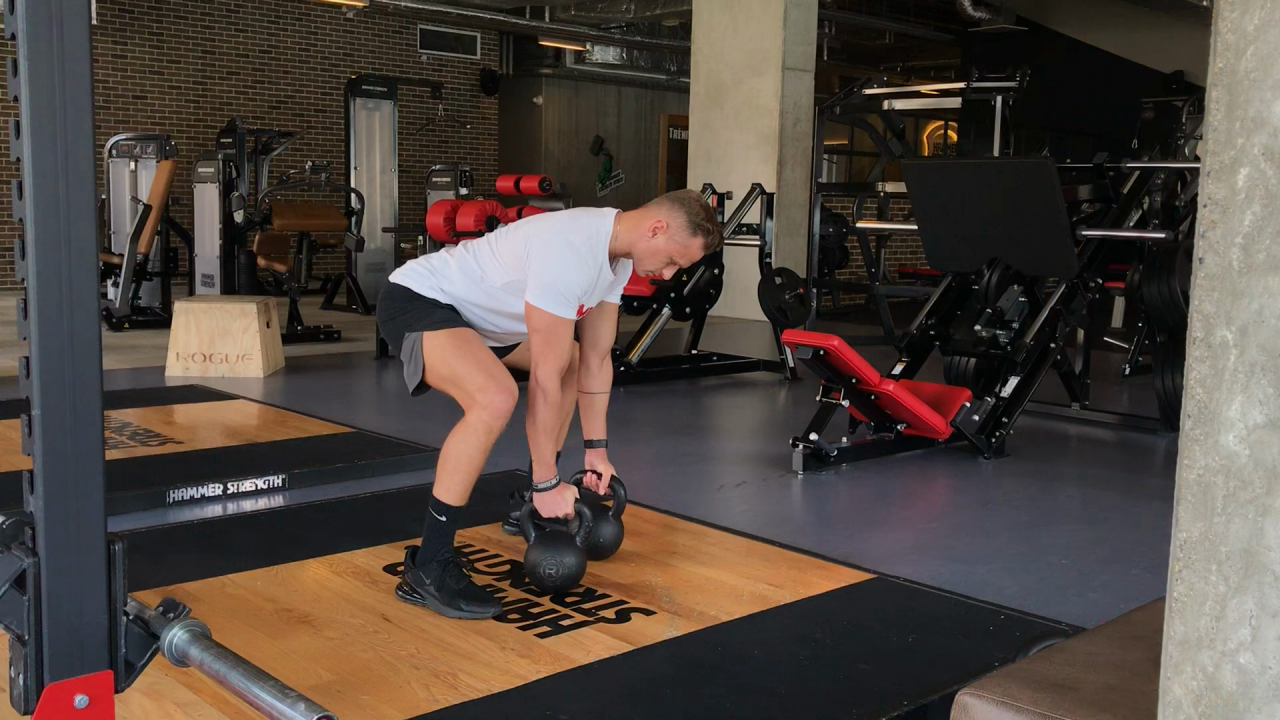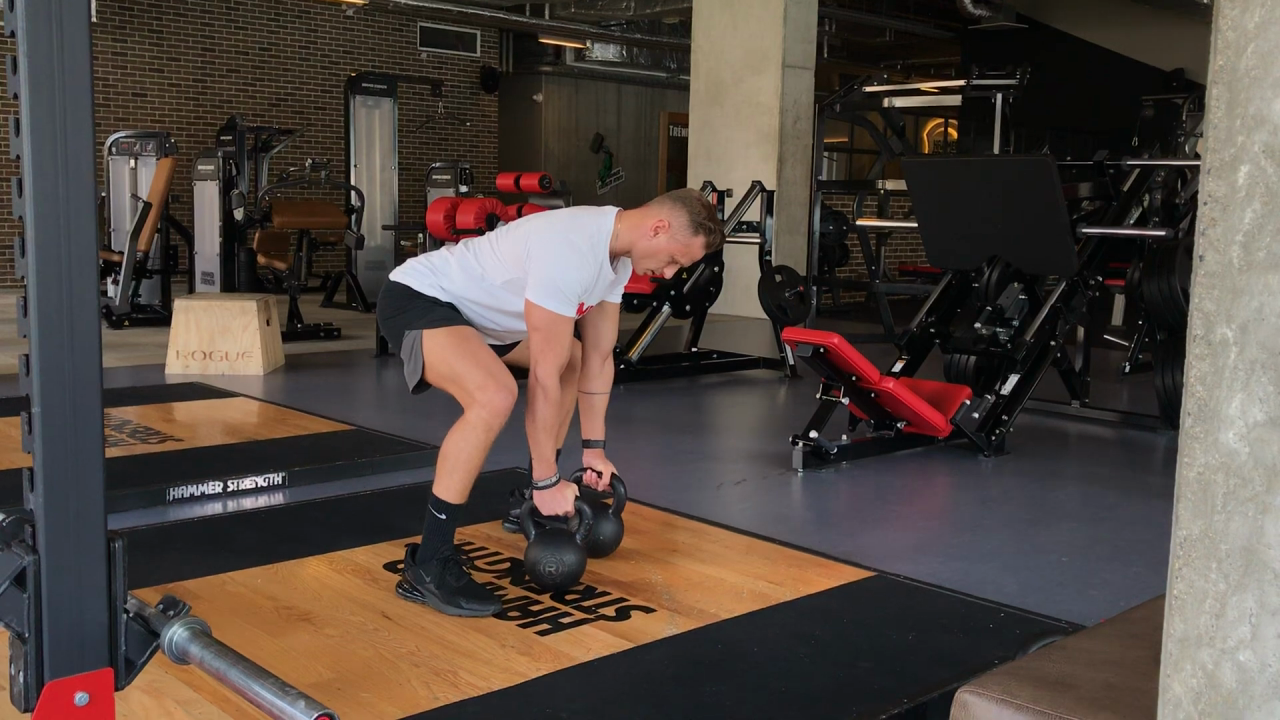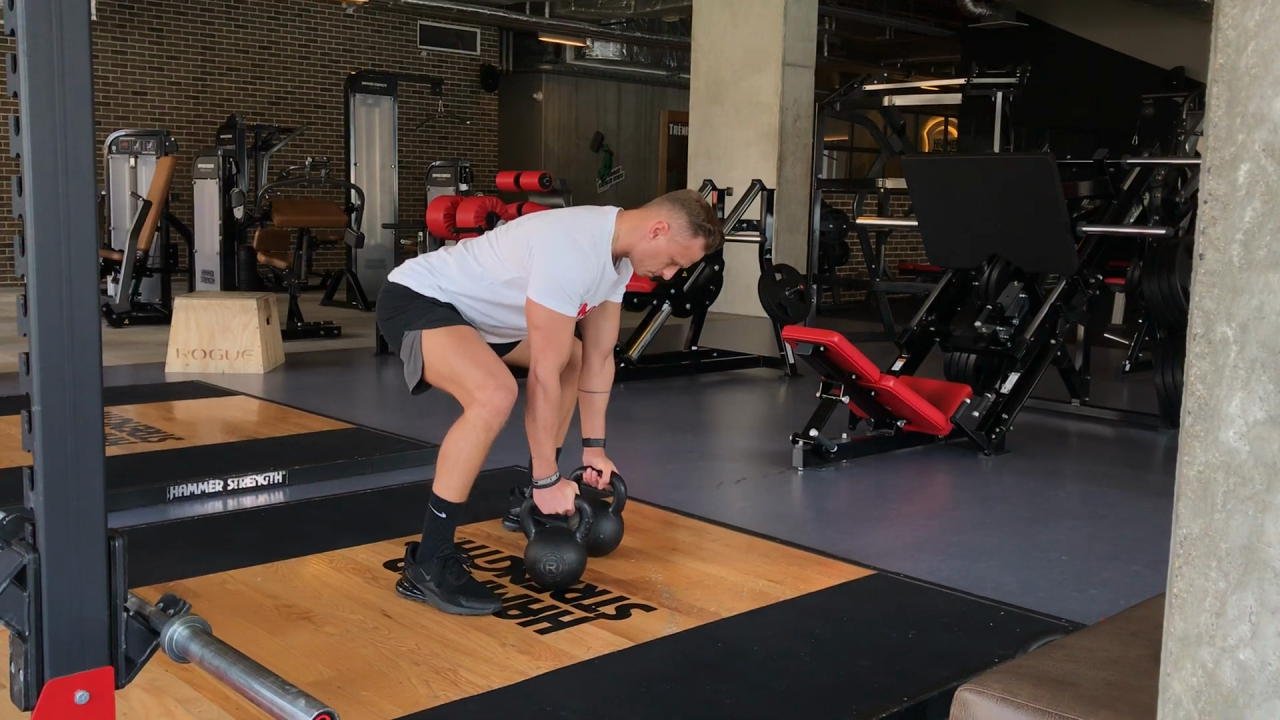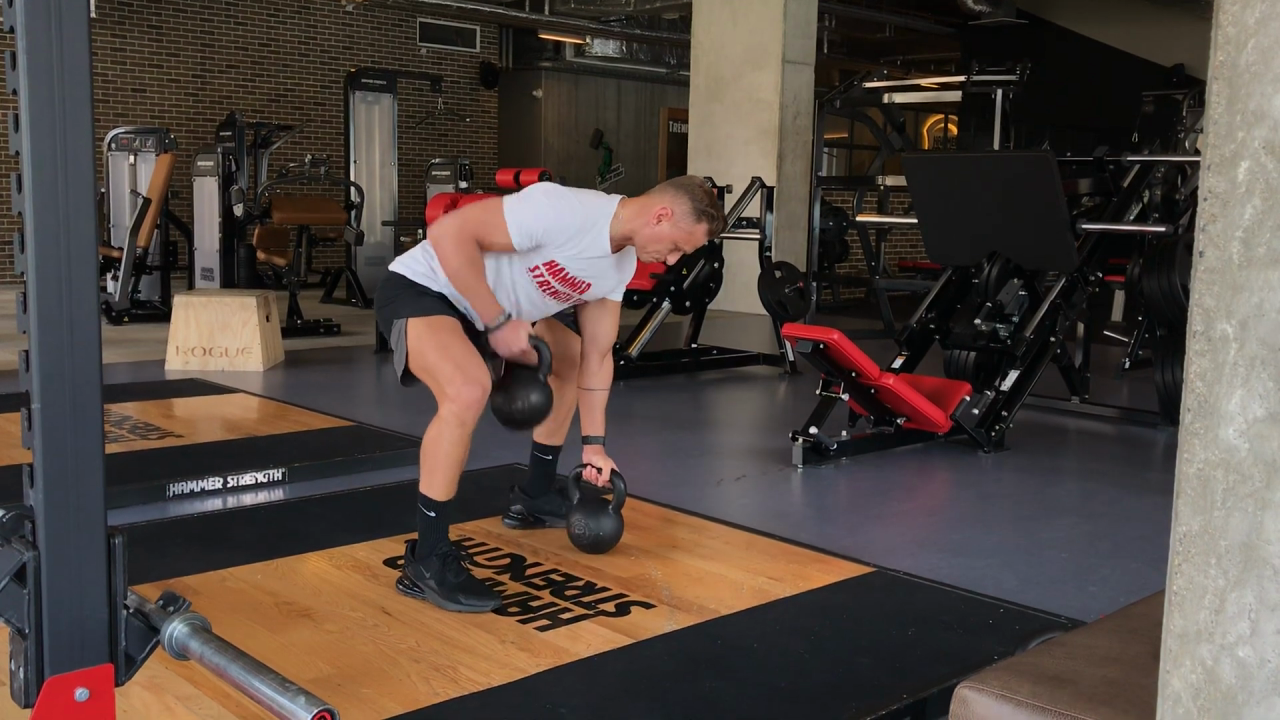
dt=0.7s
person 1, frame 1
left shoulder: (616, 254)
right shoulder: (571, 252)
left elbow: (595, 358)
right elbow: (545, 378)
left wrist: (596, 449)
right wrist: (548, 482)
left hip: (471, 307)
right hip: (417, 298)
left knee: (569, 360)
right knee: (495, 397)
left ankle: (530, 503)
right ankle: (429, 568)
person 1, frame 2
left shoulder: (616, 251)
right shoulder: (570, 250)
left elbow: (598, 357)
right elbow: (544, 376)
left wrist: (594, 448)
right wrist: (548, 480)
left hip: (471, 305)
right hip: (417, 296)
left knee: (573, 357)
right knee: (494, 395)
left ankle: (529, 500)
right ankle: (428, 565)
person 1, frame 3
left shoulder: (617, 253)
right shoulder: (573, 250)
left elbow: (598, 356)
right elbow: (545, 375)
left wrist: (595, 447)
right wrist: (548, 479)
left hip: (473, 304)
right hip: (417, 296)
left knee: (574, 358)
right knee: (494, 394)
left ankle: (529, 500)
right ankle: (429, 564)
person 1, frame 4
left shoulder: (622, 259)
right shoulder: (563, 211)
left elbow: (597, 355)
right elbow: (447, 232)
left wrist: (594, 445)
right wrist: (497, 323)
right hip: (421, 286)
left knee: (572, 359)
right knee: (469, 390)
left ankle: (533, 496)
right ankle: (428, 561)
